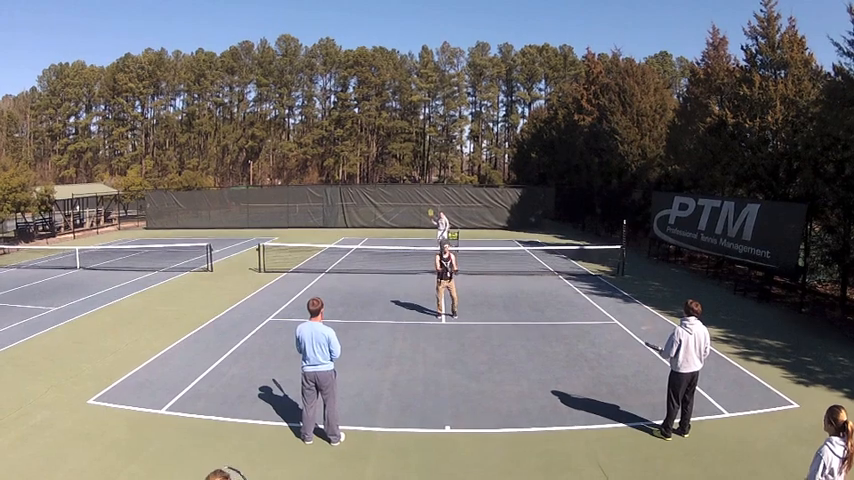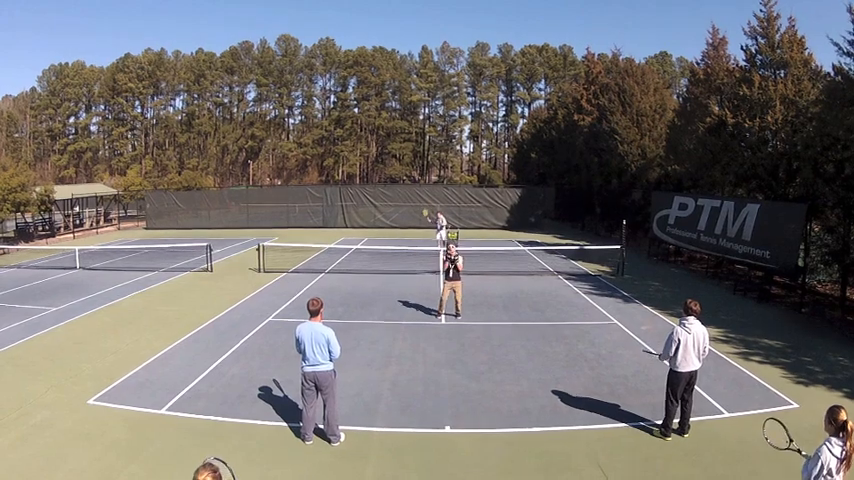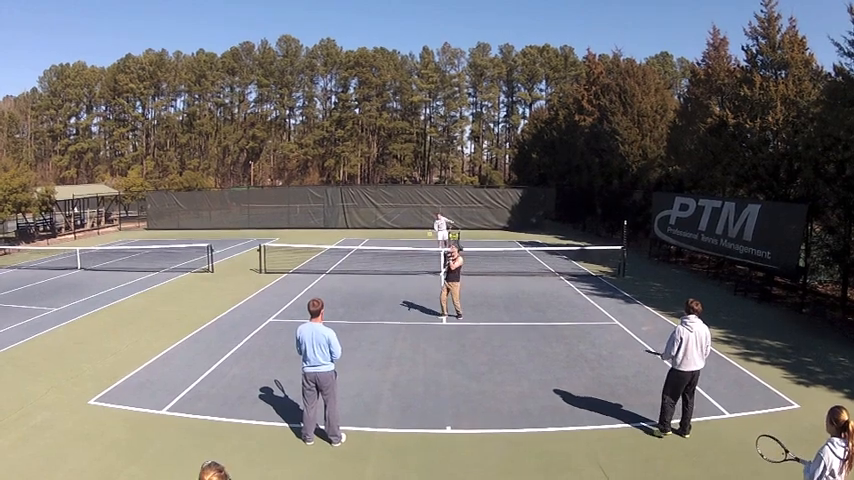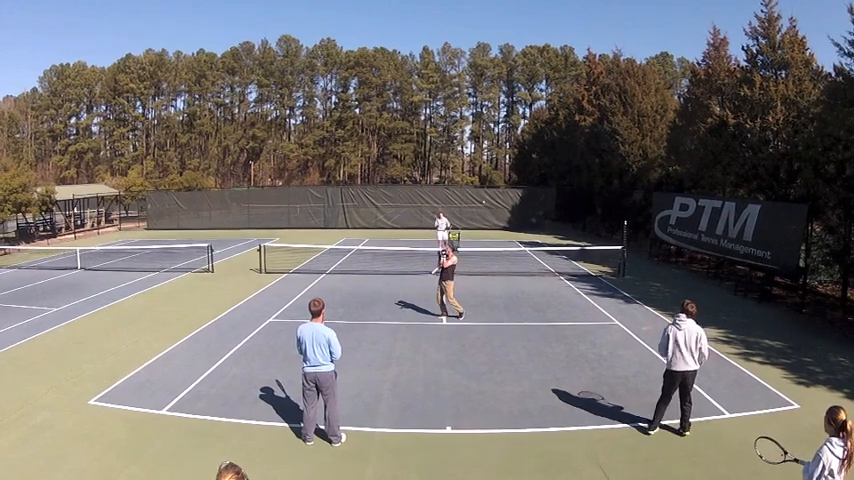
dt=0.5s
person 1, frame 1
left shoulder: (300, 329)
right shoulder: (328, 331)
left elbow: (299, 350)
right elbow: (336, 354)
left hip: (307, 371)
right hip: (326, 372)
left knee: (308, 405)
right knee: (330, 405)
left ankle: (307, 435)
right ankle: (334, 437)
person 1, frame 2
left shoulder: (300, 329)
right shoulder: (327, 331)
left elbow: (299, 350)
right elbow: (335, 355)
left hip: (307, 372)
right hip: (325, 372)
left knee: (308, 405)
right knee: (330, 405)
left ankle: (307, 435)
right ankle: (334, 437)
person 1, frame 3
left shoulder: (300, 330)
right shoulder: (328, 332)
left elbow: (299, 351)
right elbow: (337, 355)
left hip: (308, 372)
right hip: (326, 372)
left knee: (309, 405)
right knee: (331, 406)
left ankle: (308, 436)
right ankle: (335, 438)
person 1, frame 4
left shoulder: (301, 329)
right shoulder: (328, 332)
left elbow: (300, 351)
right elbow: (336, 356)
left hip: (308, 372)
right hip: (326, 373)
left knee: (309, 406)
right knee: (331, 406)
left ankle: (308, 436)
right ankle: (335, 437)
person 2, frame 1
left shoulder: (679, 330)
right shoulder: (703, 330)
left elbow: (669, 353)
right elbow: (706, 352)
left wrist: (661, 352)
left hip: (680, 372)
right hip: (695, 371)
left knee: (674, 402)
right knee: (688, 401)
left ankle: (666, 431)
right ankle: (684, 429)
person 2, frame 2
left shoulder: (678, 330)
right shoulder: (702, 330)
left elbow: (668, 352)
right elbow: (705, 352)
left wrist: (661, 357)
left hip: (678, 371)
right hip: (694, 370)
left knee: (672, 401)
right knee: (687, 400)
left ankle: (666, 431)
right ankle: (684, 429)
person 2, frame 3
left shoulder: (680, 329)
right shoulder: (704, 329)
left elbow: (670, 351)
right elbow: (707, 351)
left wrist: (664, 356)
left hip: (680, 370)
right hip: (696, 370)
left knee: (669, 398)
right knee: (688, 400)
left ankle: (664, 427)
right ankle: (685, 429)
person 2, frame 4
left shoulder: (670, 328)
right shoulder: (698, 330)
left elbow: (662, 351)
right elbow: (704, 354)
right wrist: (697, 364)
left hip: (673, 370)
right hip: (690, 371)
left knee: (665, 398)
right knee: (686, 400)
left ankle: (653, 426)
right ankle: (685, 428)
